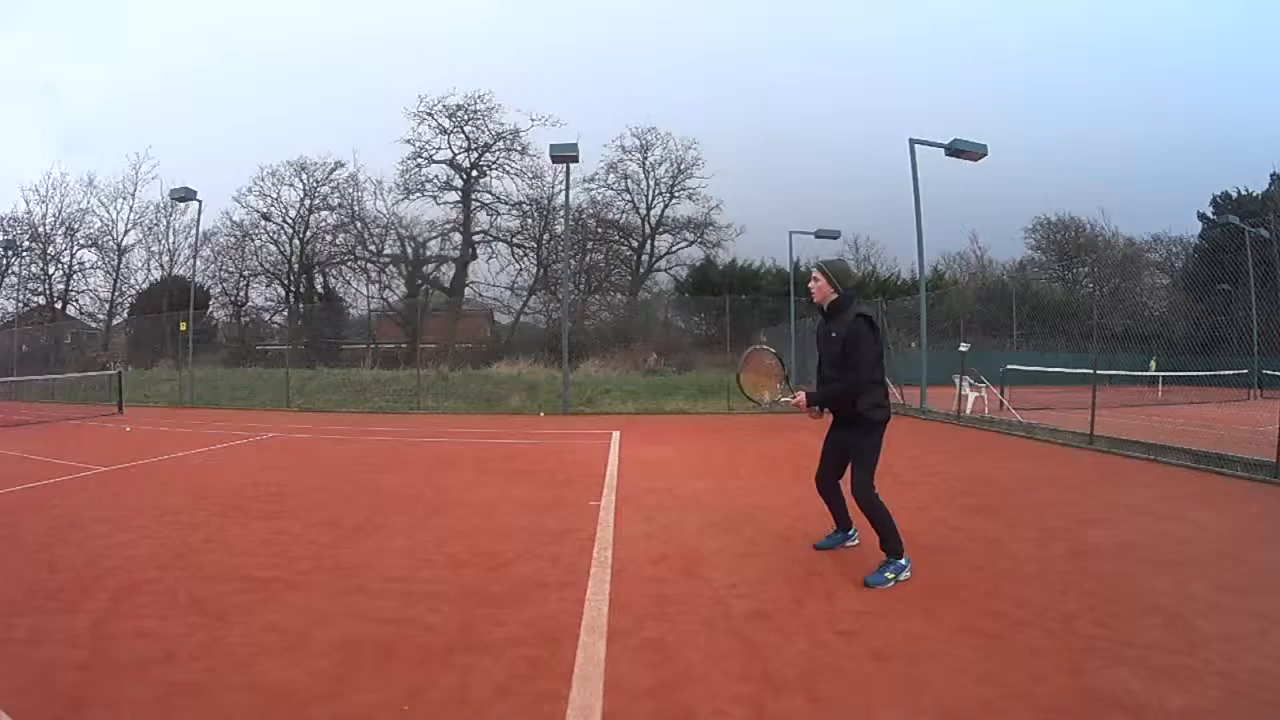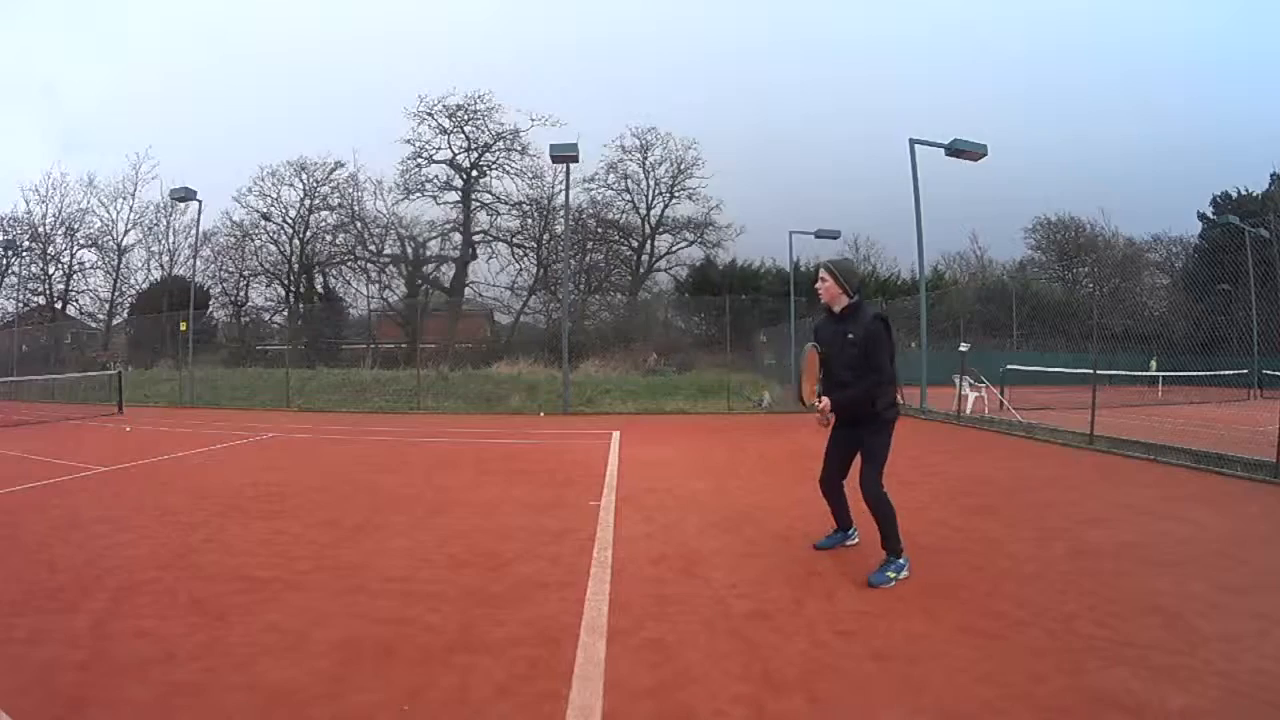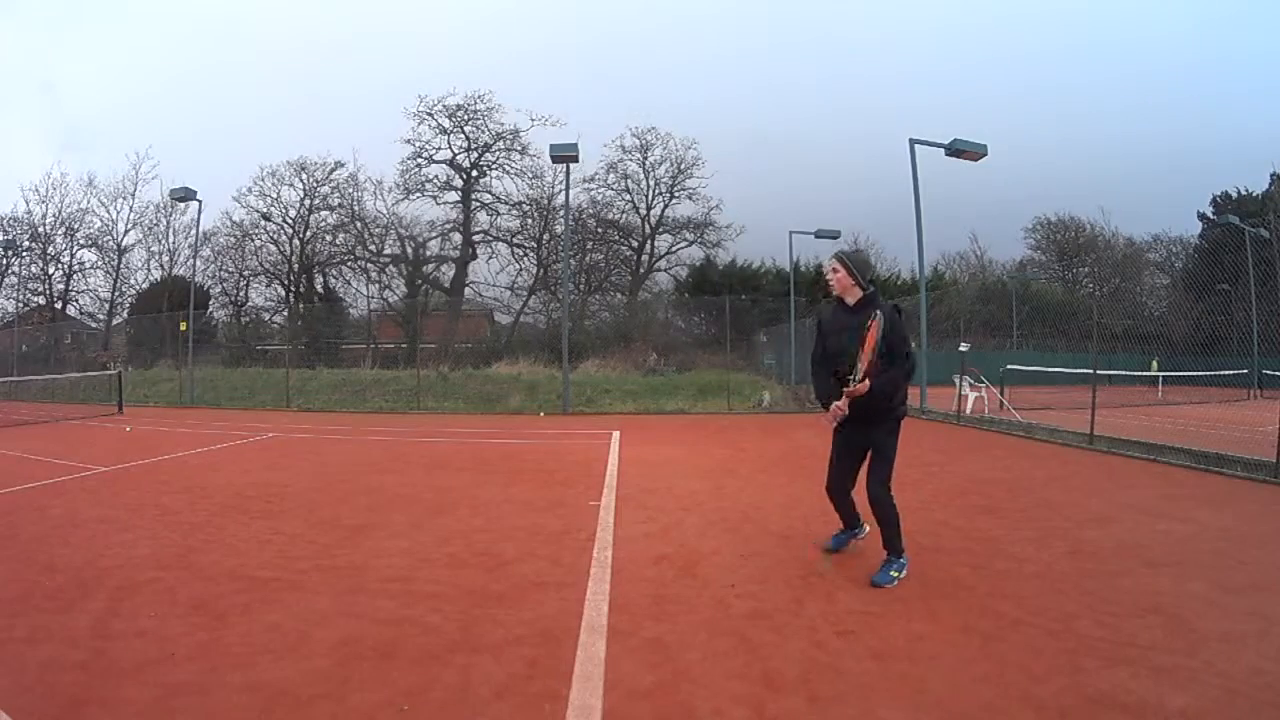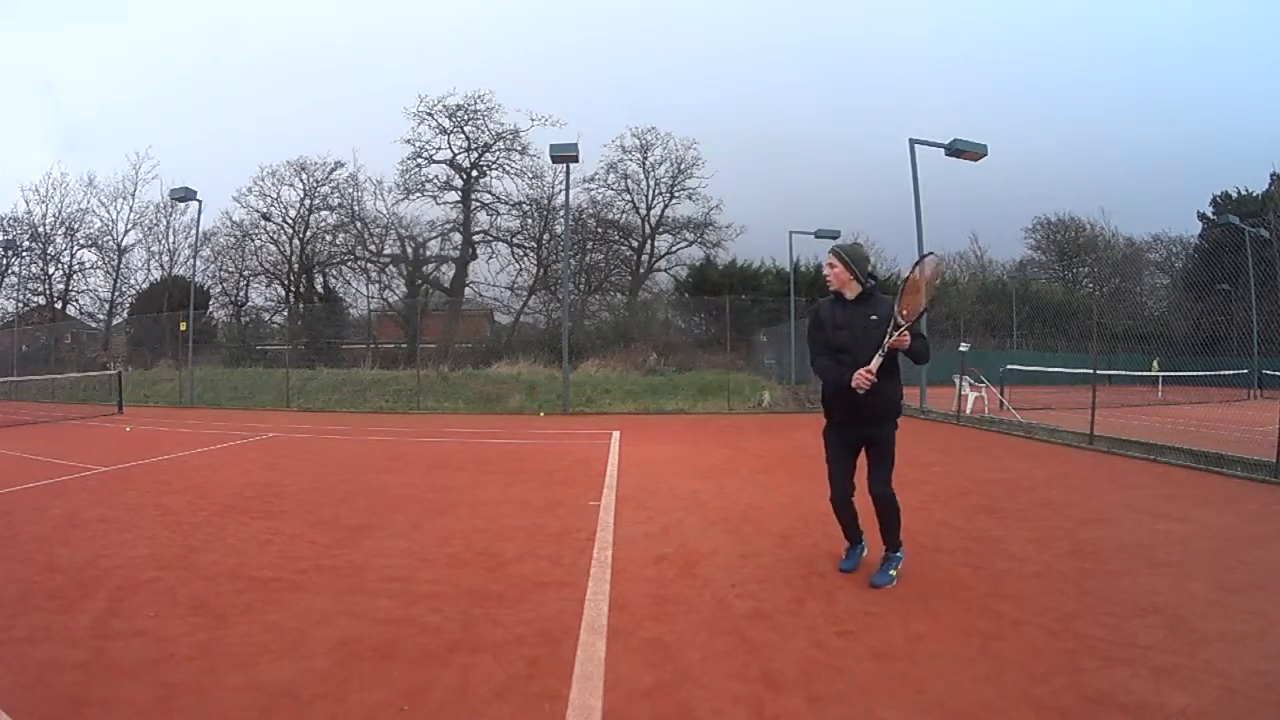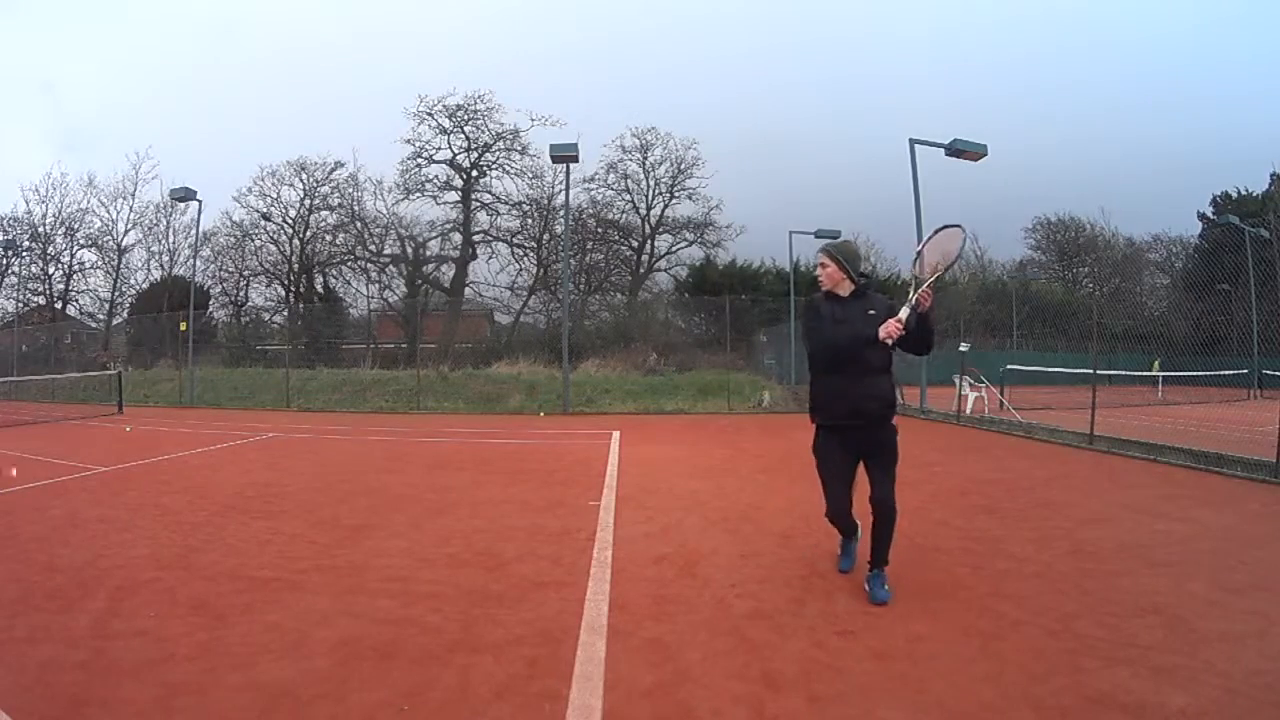
dt=0.2s
person 1, frame 1
left shoulder: (857, 322)
right shoulder: (827, 322)
left elbow: (859, 379)
left wrist: (814, 397)
right wrist: (817, 400)
left hip: (866, 418)
right hip: (842, 418)
left knee: (861, 488)
right knee: (825, 479)
left ankle: (897, 560)
right ankle: (845, 531)
person 1, frame 2
left shoulder: (871, 323)
right shoulder: (824, 326)
left elbow: (882, 379)
right elbow: (821, 371)
left wrist: (838, 400)
right wrist: (823, 402)
left hip: (875, 419)
right hip: (844, 419)
left knee: (870, 487)
right knee: (829, 481)
left ankle: (896, 559)
right ankle: (846, 530)
person 1, frame 3
left shoulder: (886, 314)
right shoulder: (827, 317)
left elbow: (906, 366)
right elbow: (819, 368)
left wrist: (873, 384)
right wrist: (829, 401)
left hip: (883, 418)
right hip: (847, 418)
left knee: (877, 490)
right knee: (836, 485)
left ankle: (896, 558)
right ankle: (853, 526)
person 1, frame 4
left shoulder: (886, 307)
right shoulder: (823, 311)
left elbow: (922, 356)
right elbow: (819, 362)
left wrist: (909, 342)
right wrist: (848, 378)
left hip: (879, 418)
right hip: (840, 420)
left knee: (880, 490)
right knee: (839, 494)
left ankle: (893, 553)
right ankle: (855, 544)
person 1, frame 5
left shoulder: (879, 304)
right shoulder: (815, 308)
left elbow: (921, 347)
right elbow: (826, 348)
left wrist: (923, 312)
right wrist: (873, 335)
left hip: (876, 423)
right hip: (832, 426)
left knee: (884, 502)
right knee: (836, 508)
left ankle: (876, 572)
right ankle: (850, 534)
